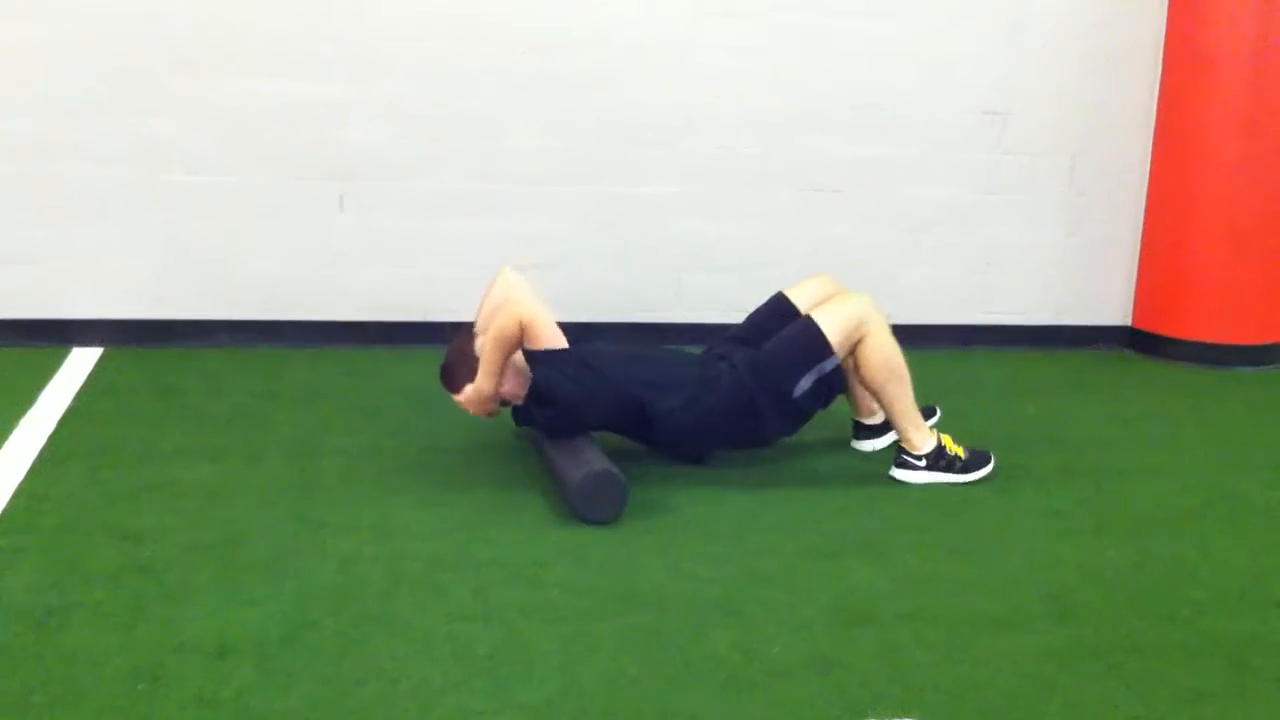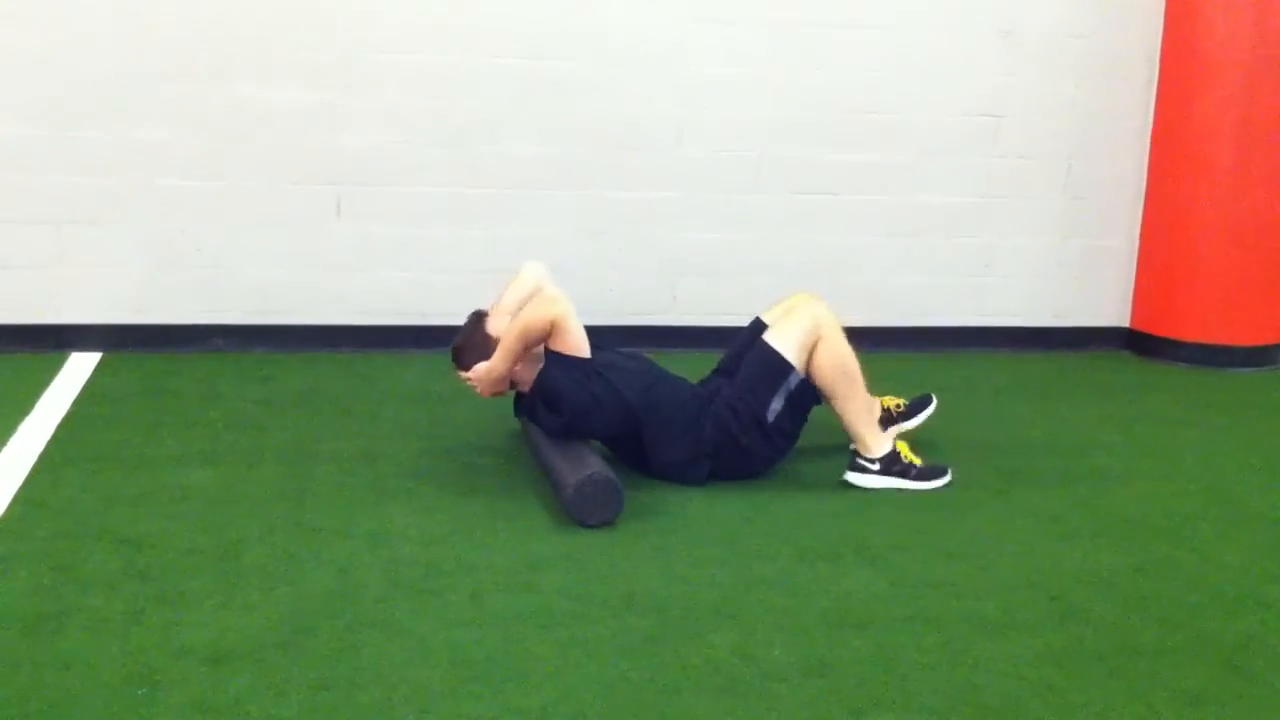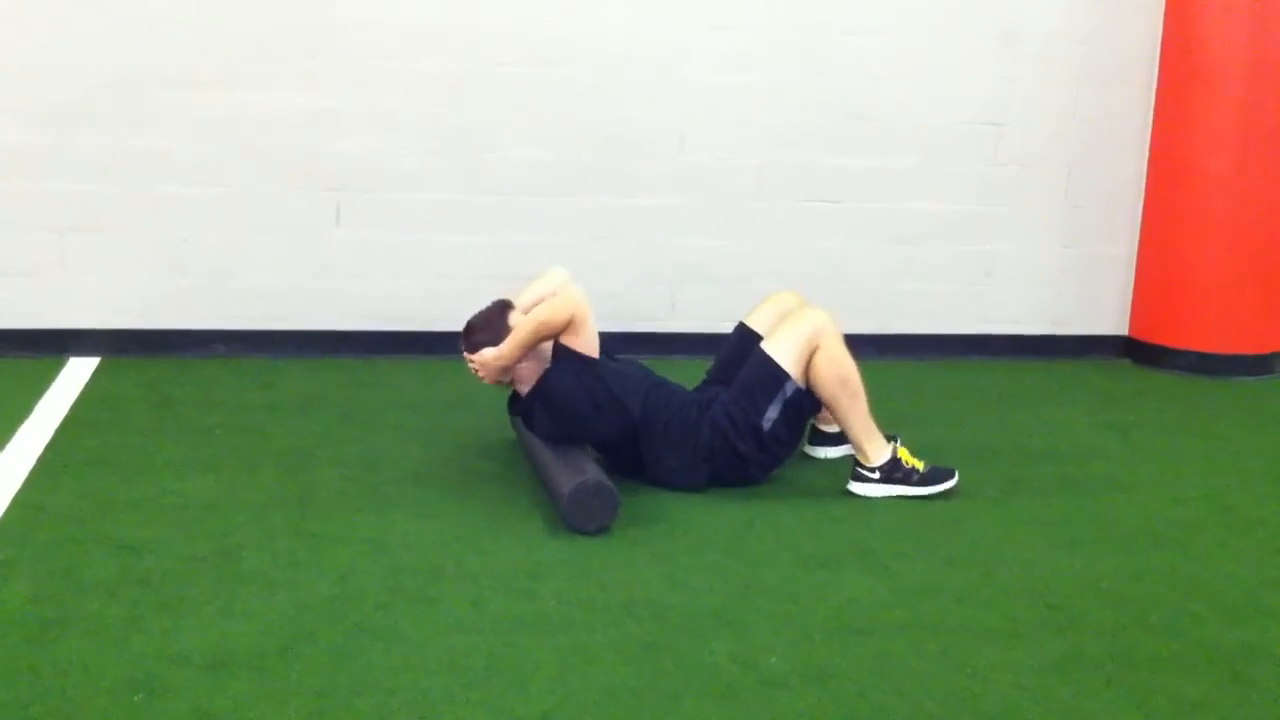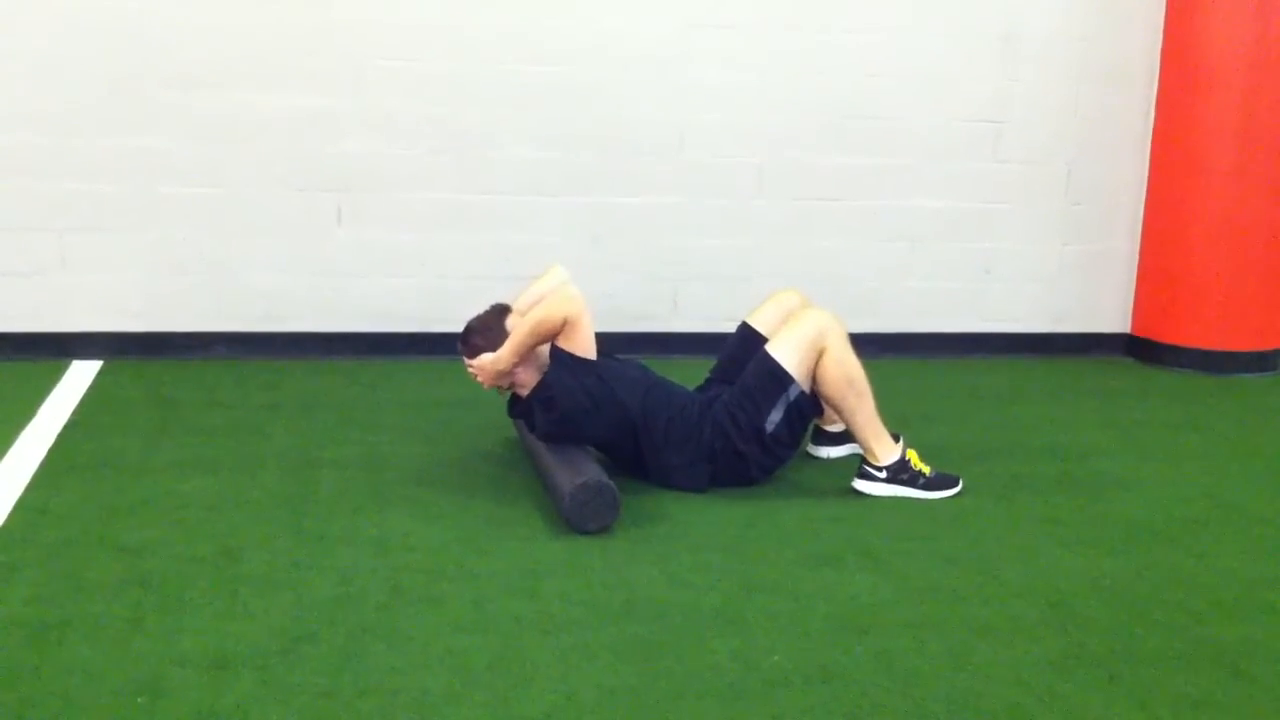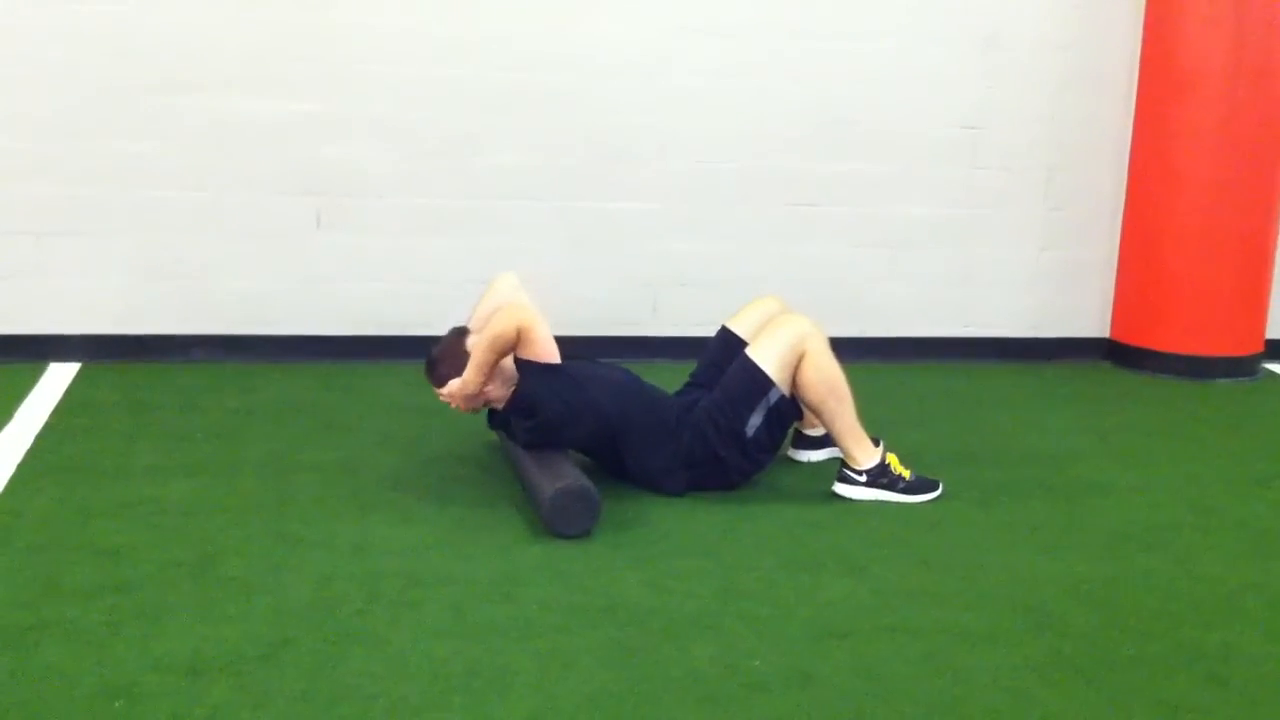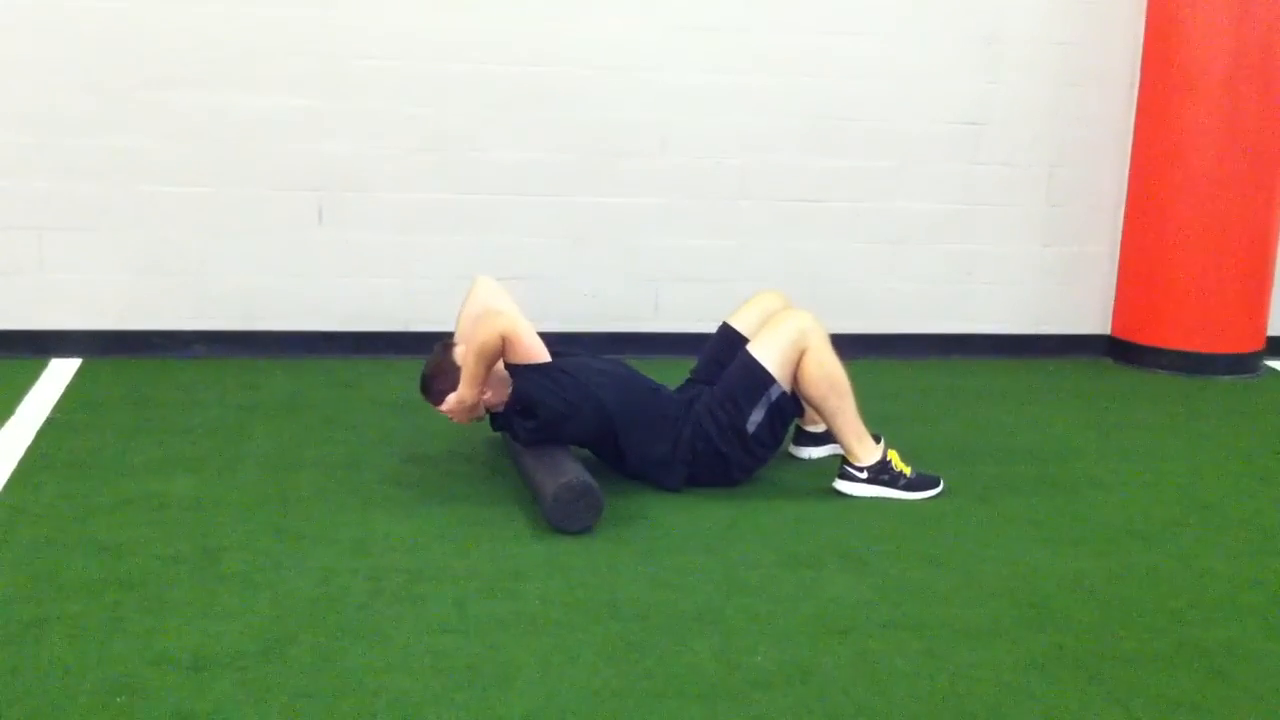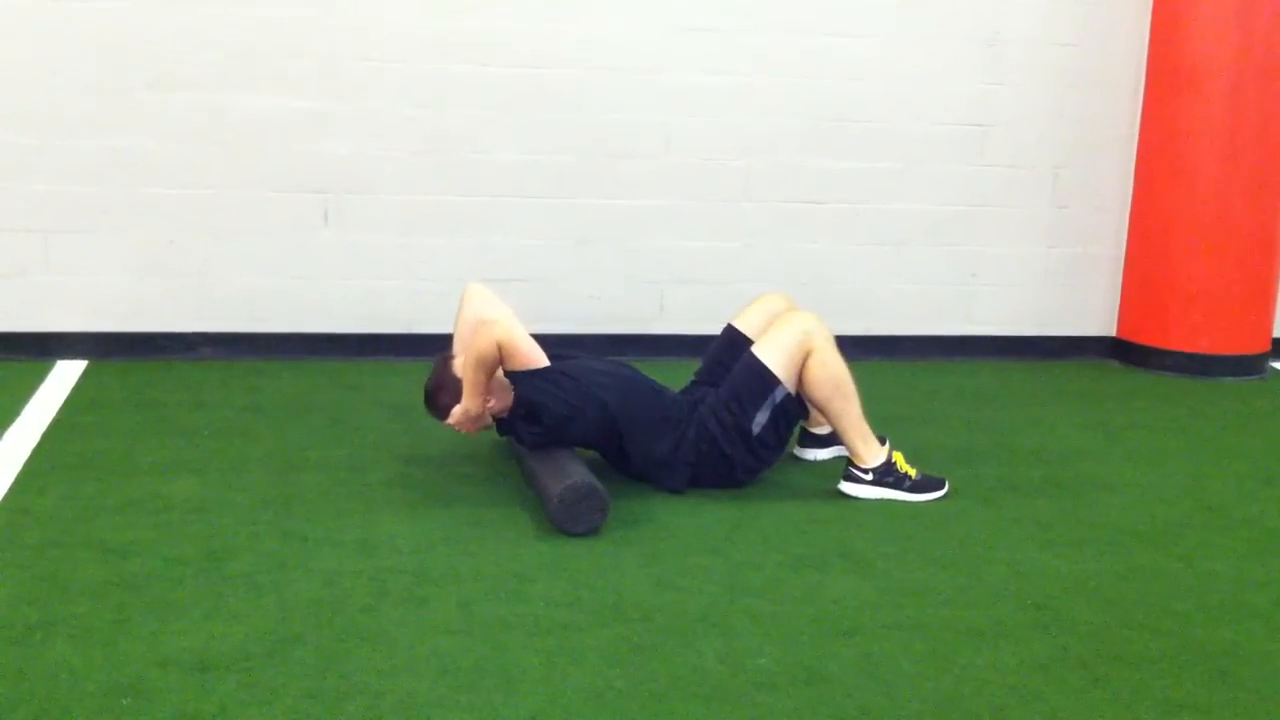
dt=0.7s
person 1, frame 1
left shoulder: (541, 389)
right shoulder: (555, 397)
left elbow: (510, 283)
right elbow: (519, 308)
left wrist: (473, 347)
right wrist: (485, 386)
left hip: (716, 369)
right hip: (738, 401)
left knee: (825, 288)
right knee: (861, 313)
left ankle: (872, 421)
right ankle: (919, 452)
person 1, frame 2
left shoulder: (540, 387)
right shoulder: (563, 394)
left elbow: (535, 275)
right elbow: (553, 304)
left wrist: (487, 330)
right wrist: (496, 368)
left hip: (707, 404)
right hip: (727, 439)
left knee: (801, 302)
right knee: (815, 317)
left ankle: (866, 413)
right ankle: (876, 454)
person 1, frame 3
left shoulder: (539, 391)
right shoulder: (562, 397)
left elbow: (558, 279)
right elbow: (572, 302)
left wrist: (500, 321)
right wrist: (503, 356)
left hip: (704, 410)
right hip: (723, 446)
left knee: (787, 304)
right knee: (815, 326)
left ankle: (829, 429)
right ankle: (877, 463)
person 1, frame 4
left shoulder: (541, 392)
right shoulder: (560, 401)
left elbow: (557, 277)
right elbow: (570, 302)
left wrist: (502, 327)
right wrist: (502, 357)
left hip: (707, 410)
right hip: (725, 446)
left knee: (791, 303)
right knee: (819, 326)
left ankle: (832, 428)
right ankle: (885, 463)
person 1, frame 5
left shoulder: (518, 401)
right shoulder: (536, 408)
left elbow: (507, 287)
right elbow: (520, 314)
left wrist: (465, 345)
right wrist: (471, 380)
left hip: (686, 412)
right hip: (707, 450)
left knee: (771, 309)
right knee: (800, 332)
left ankle: (814, 432)
right ankle: (866, 467)
person 1, frame 6
left shoulder: (520, 398)
right shoulder: (535, 407)
left elbow: (486, 291)
right elbow: (500, 319)
left wrist: (457, 355)
right wrist: (467, 392)
left hip: (689, 407)
right hip: (708, 445)
left knee: (773, 304)
right knee: (801, 328)
left ankle: (815, 431)
right ankle: (866, 464)
person 1, frame 7
left shoulder: (525, 397)
right shoulder: (538, 411)
left elbow: (477, 298)
right elbow: (494, 328)
left wrist: (458, 366)
right wrist: (469, 402)
left hip: (692, 406)
right hip: (712, 446)
left knee: (776, 305)
right knee: (806, 329)
left ankle: (821, 432)
right ankle: (871, 466)
